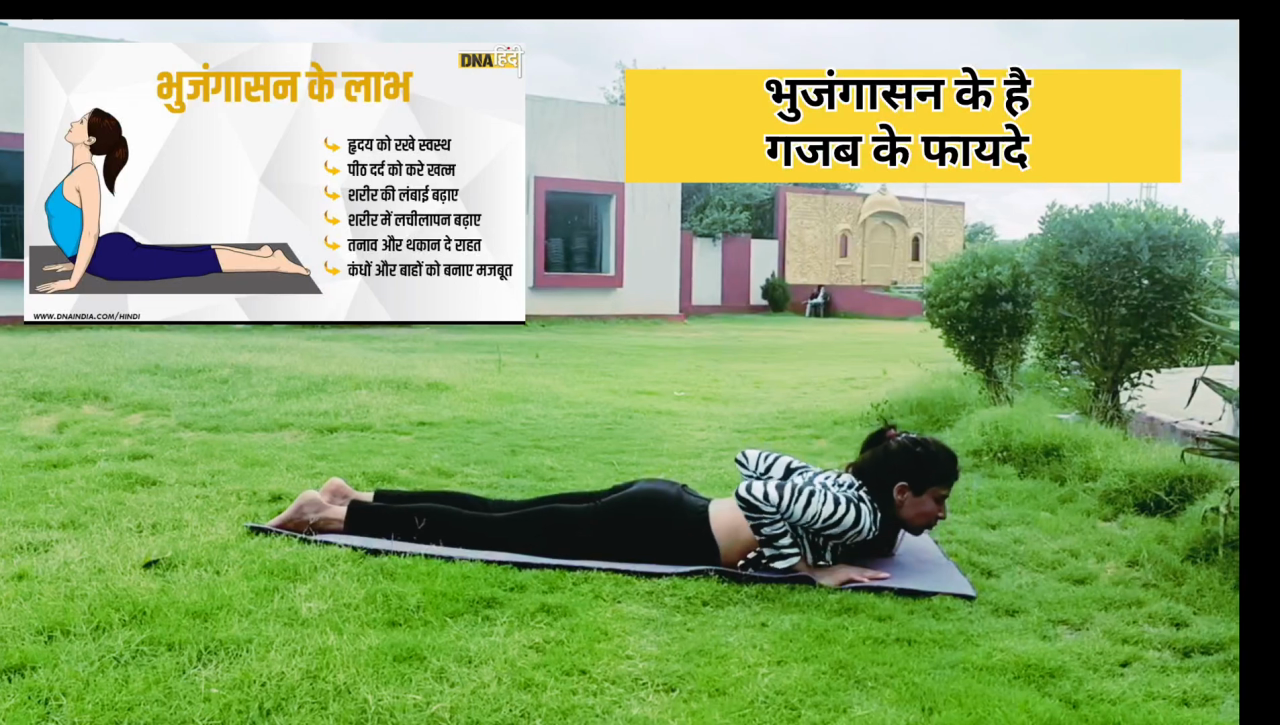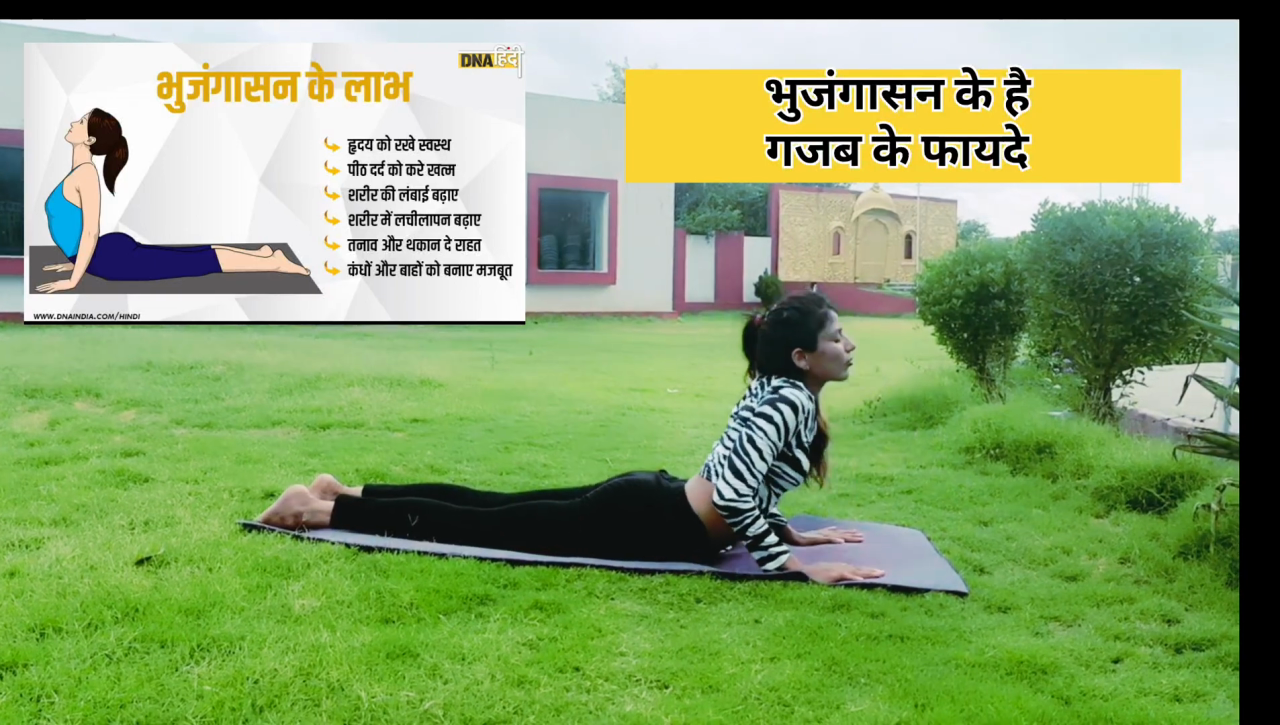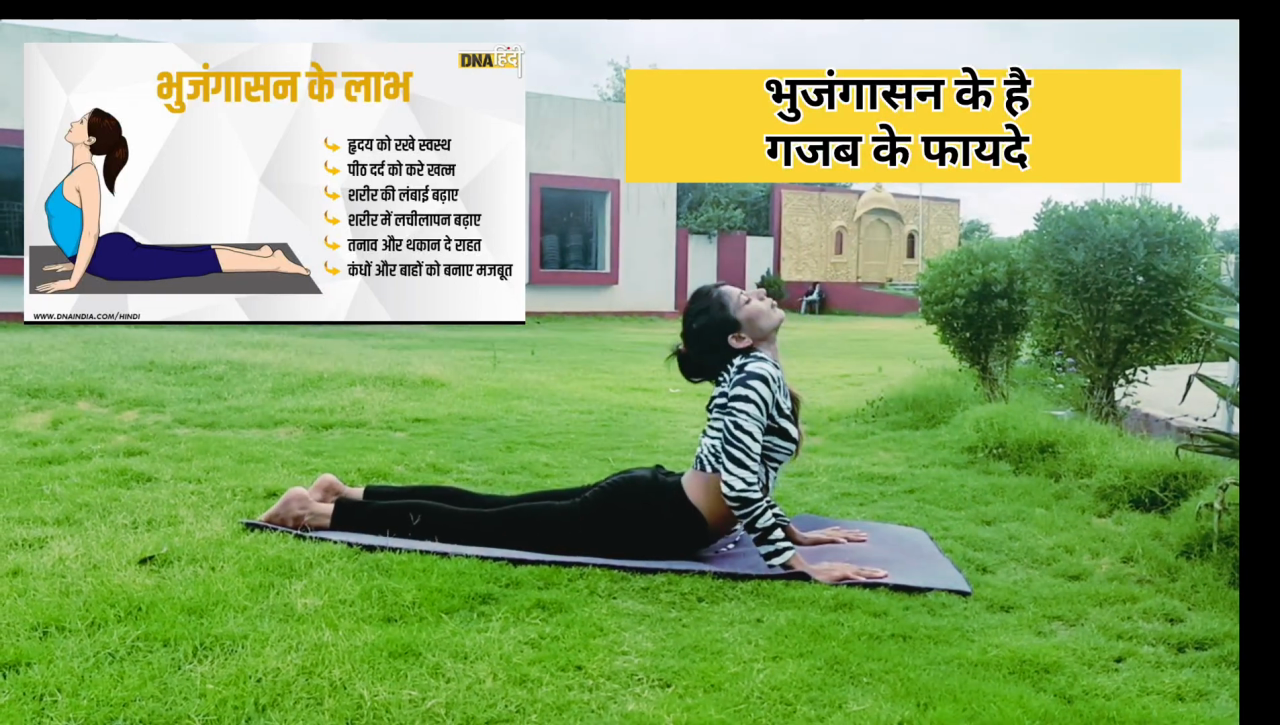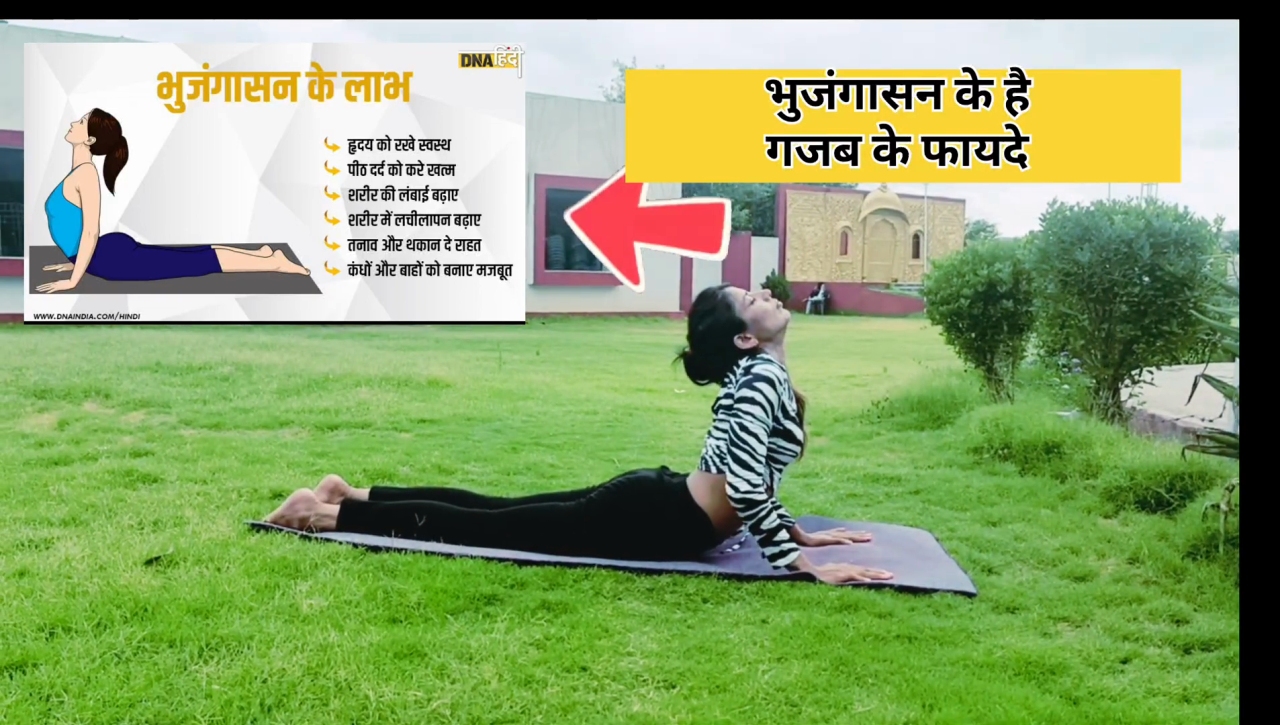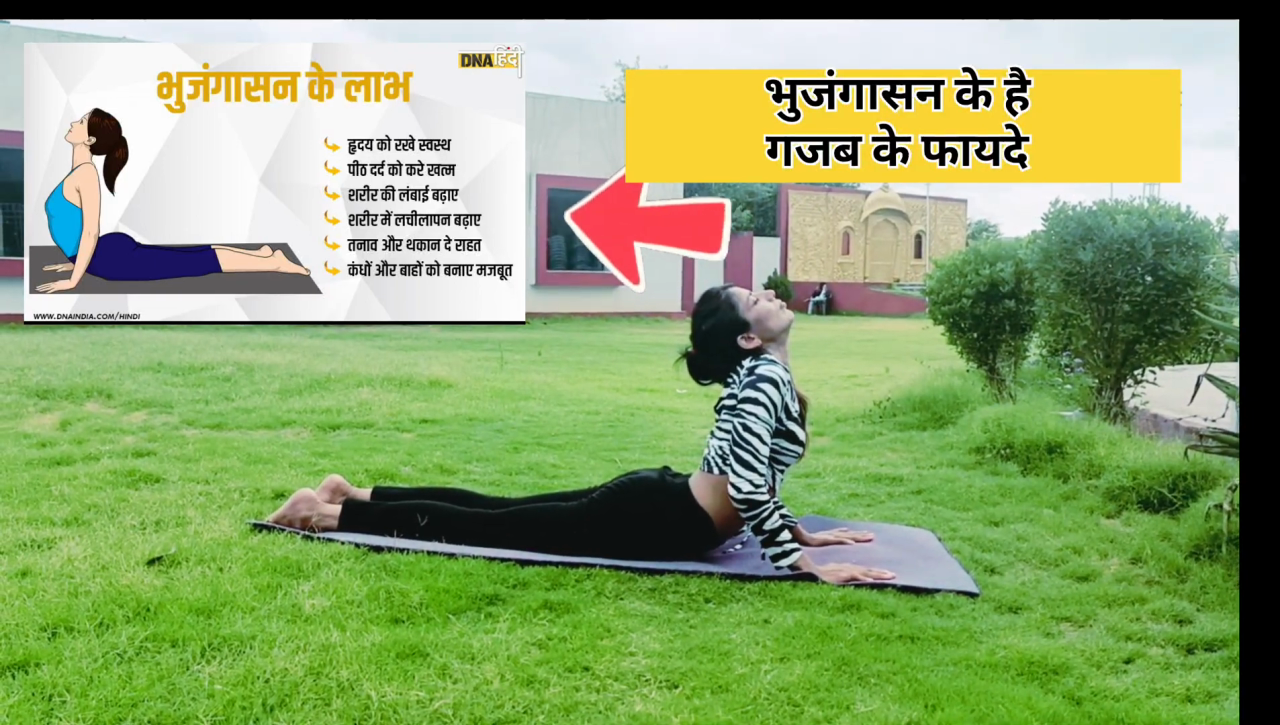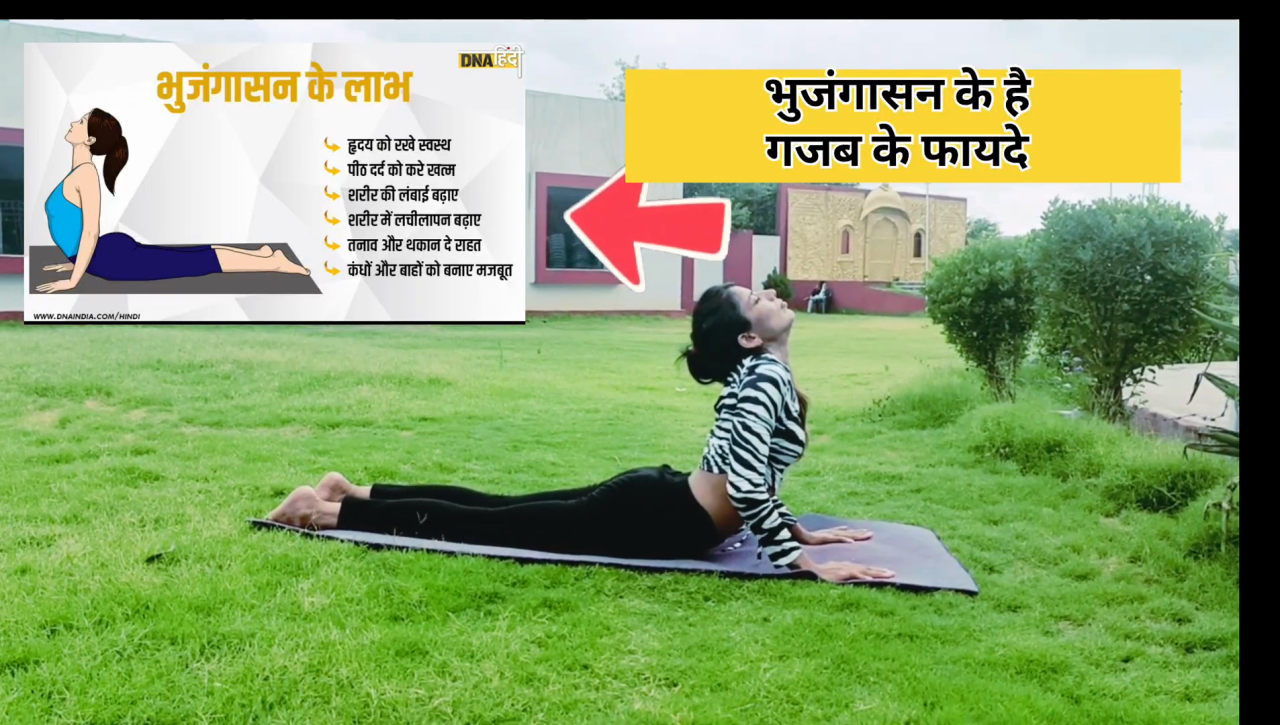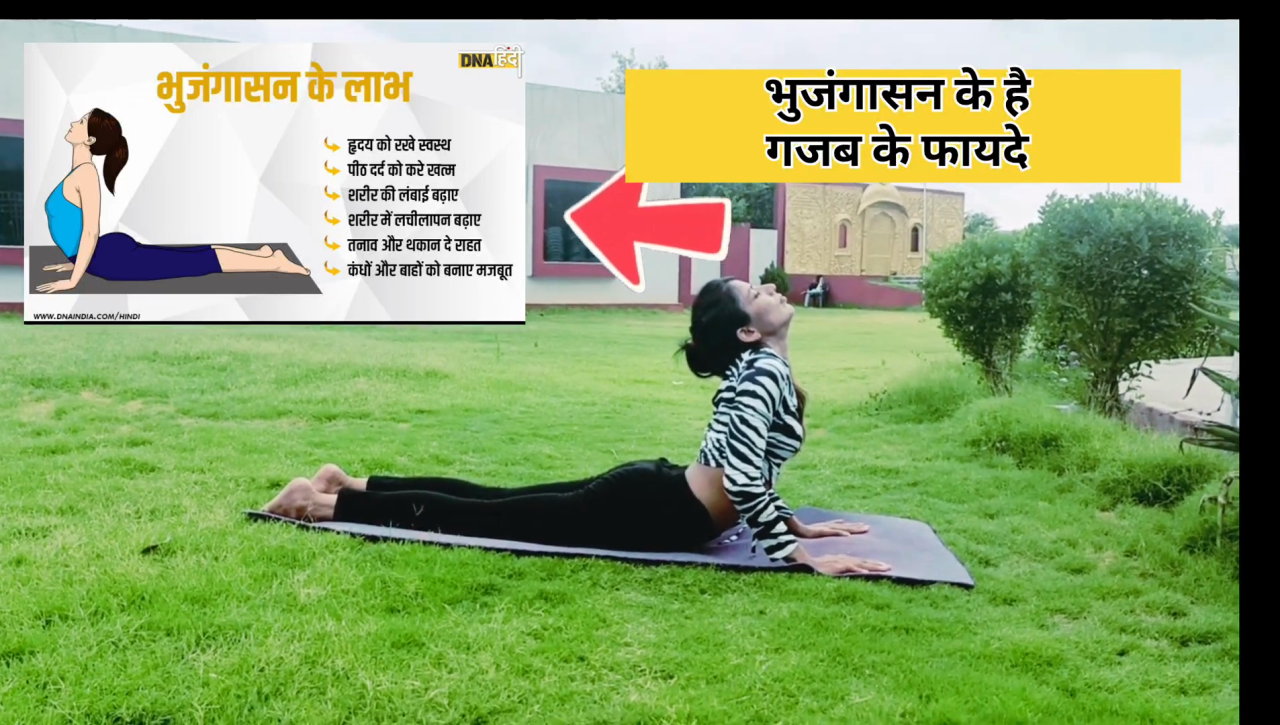
dt=0.7s
person 1, frame 1
left shoulder: (849, 484)
right shoulder: (862, 512)
left elbow: (752, 460)
right elbow: (757, 496)
right wrist: (806, 566)
left hip: (662, 511)
right hip: (660, 531)
left knee: (503, 514)
right knee: (489, 529)
left ankle: (351, 497)
right ankle: (333, 513)
person 1, frame 2
left shoulder: (779, 390)
right shoulder: (791, 401)
right elbow: (732, 498)
left wrist: (790, 531)
right wrist: (796, 565)
left hip: (648, 502)
right hip: (644, 525)
left knee: (487, 509)
right knee: (469, 526)
left ankle: (343, 492)
right ankle: (317, 510)
person 1, frame 3
left shoulder: (752, 372)
right shoulder: (757, 377)
left elbow: (745, 473)
right elbow: (741, 484)
left wrist: (792, 530)
right wrist: (798, 564)
left hip: (647, 499)
right hip: (647, 519)
left knee: (488, 508)
right knee: (474, 525)
left ankle: (345, 492)
right ankle: (320, 511)
person 1, frame 4
left shoulder: (757, 372)
right shoulder: (762, 377)
left elbow: (751, 474)
right elbow: (746, 487)
left wrist: (796, 531)
right wrist: (804, 564)
left hip: (652, 498)
right hip: (652, 520)
left knee: (494, 510)
right knee: (479, 526)
left ankle: (351, 494)
right ankle: (327, 513)
person 1, frame 5
left shoulder: (758, 373)
right shoulder: (765, 378)
left elbow: (752, 473)
right elbow: (747, 486)
left wrist: (799, 531)
right wrist: (806, 564)
left hip: (653, 499)
right hip: (654, 521)
left knee: (497, 509)
right knee: (483, 527)
left ankle: (354, 495)
right ankle: (327, 513)
person 1, frame 6
left shoulder: (758, 374)
right shoulder: (766, 376)
left elbow: (750, 471)
right elbow: (746, 484)
left wrist: (798, 530)
right wrist: (805, 563)
left hip: (654, 497)
right hip: (655, 520)
left knee: (498, 509)
right knee: (484, 525)
left ankle: (352, 492)
right ankle: (328, 512)
person 1, frame 7
left shoulder: (757, 369)
right shoulder: (765, 372)
left elbow: (747, 466)
right elbow: (743, 478)
left wrist: (794, 523)
right wrist: (801, 557)
left hip: (649, 492)
right hip: (650, 512)
left knee: (494, 499)
right knee: (480, 516)
left ankle: (350, 483)
right ankle: (324, 502)
person 2, frame 1
left shoulder: (86, 173)
right shoulder: (79, 171)
left elbow: (90, 232)
left wrist: (74, 280)
right wrist: (75, 261)
left hip: (114, 258)
right hip: (110, 253)
left knee: (198, 261)
left ankle: (272, 262)
person 2, frame 2
left shoulder: (86, 173)
right shoulder: (79, 171)
left elbow: (91, 232)
left wrist: (74, 280)
right wrist: (76, 261)
left hip: (114, 258)
right hip: (109, 253)
left knee: (198, 261)
left ankle: (272, 263)
person 2, frame 3
left shoulder: (86, 173)
right shoulder: (79, 171)
left elbow: (91, 232)
left wrist: (74, 280)
right wrist: (76, 261)
left hip: (114, 258)
right hip: (110, 253)
left knee: (198, 261)
left ankle: (273, 263)
person 2, frame 4
left shoulder: (86, 172)
right shoulder: (79, 171)
left elbow: (91, 232)
left wrist: (73, 280)
right wrist: (75, 261)
left hip: (115, 258)
right hip: (110, 254)
left knee: (198, 261)
left ankle: (272, 262)
person 2, frame 5
left shoulder: (86, 173)
right shoulder: (79, 171)
left elbow: (91, 232)
left wrist: (73, 280)
right wrist: (75, 261)
left hip: (115, 258)
right hip: (110, 254)
left knee: (198, 262)
left ankle: (273, 262)
person 2, frame 6
left shoulder: (85, 173)
right shoulder: (79, 171)
left elbow: (91, 232)
left wrist: (74, 279)
right wrist: (76, 261)
left hip: (114, 258)
right hip: (109, 254)
left knee: (197, 261)
left ankle: (272, 263)
person 2, frame 7
left shoulder: (86, 173)
right shoulder: (79, 171)
left elbow: (91, 232)
left wrist: (73, 280)
right wrist: (75, 261)
left hip: (114, 259)
right hip: (111, 254)
left knee: (197, 262)
left ankle: (273, 263)
